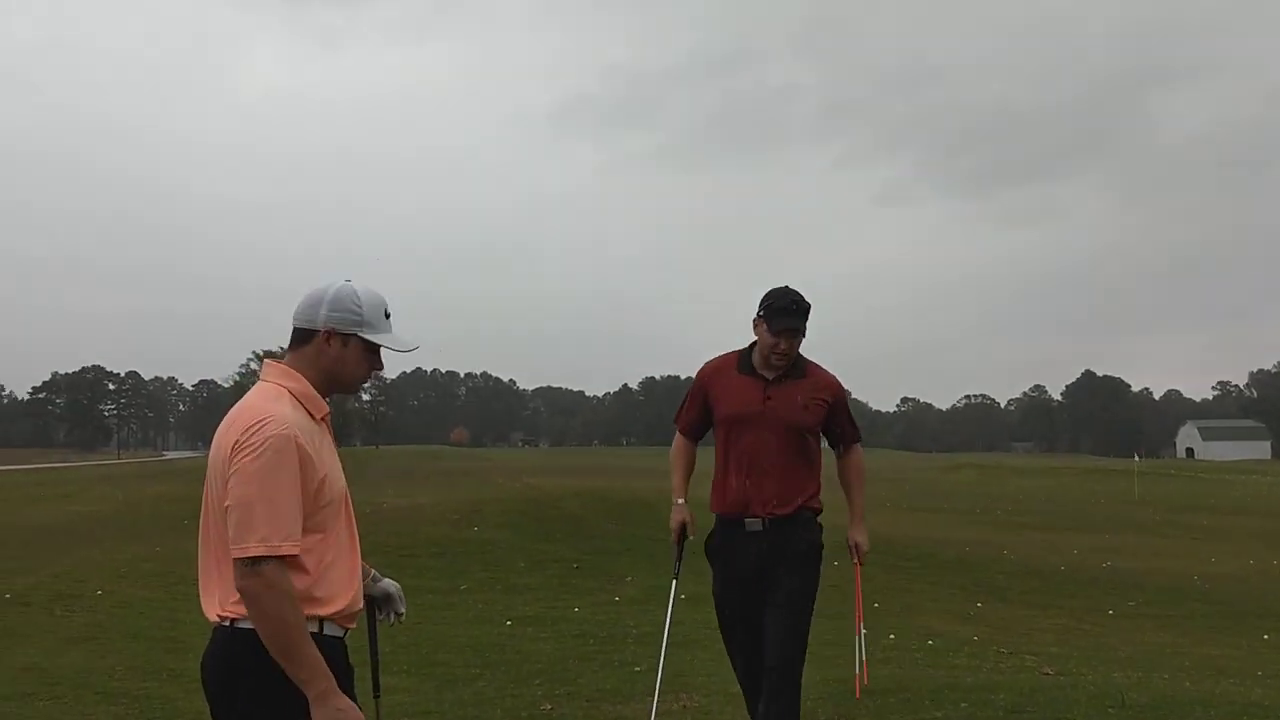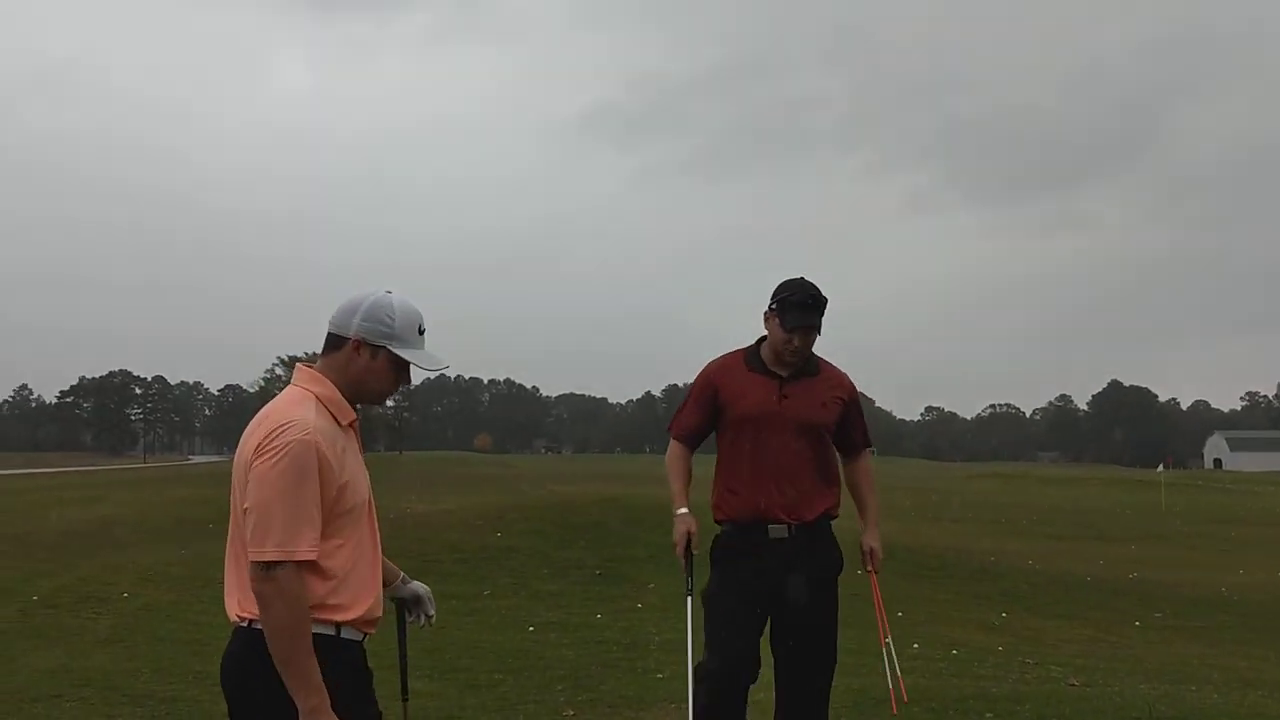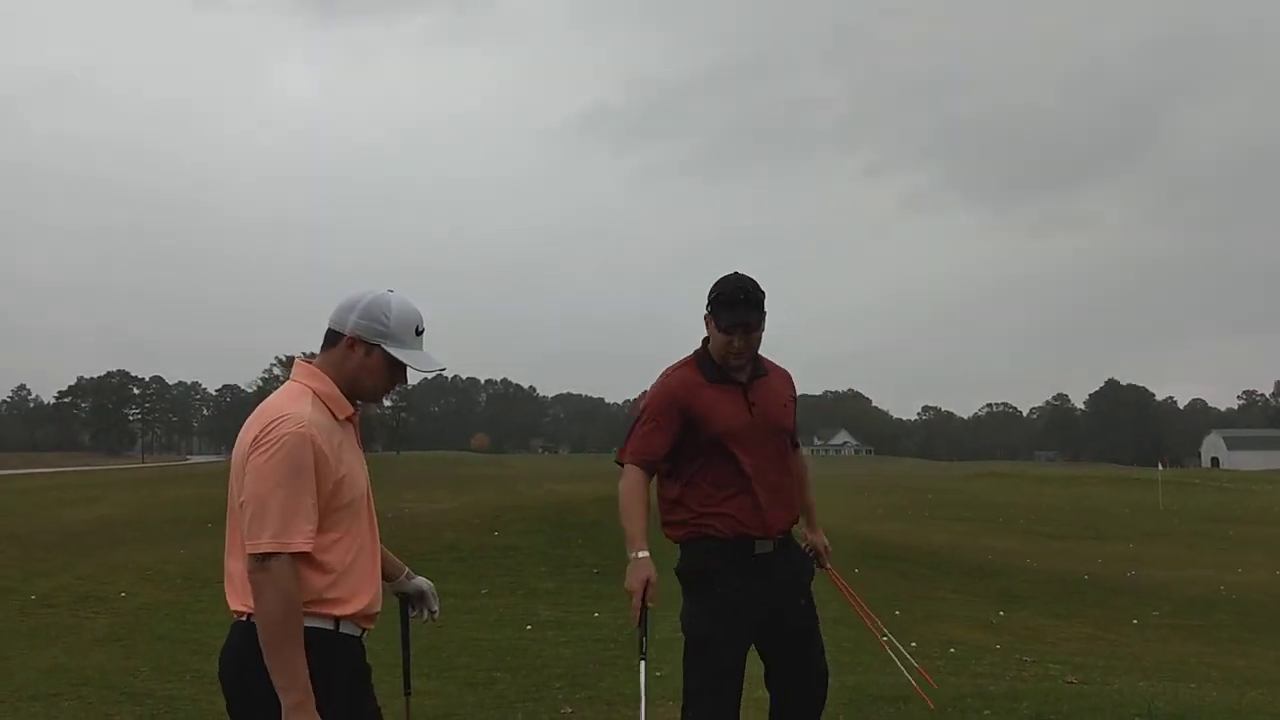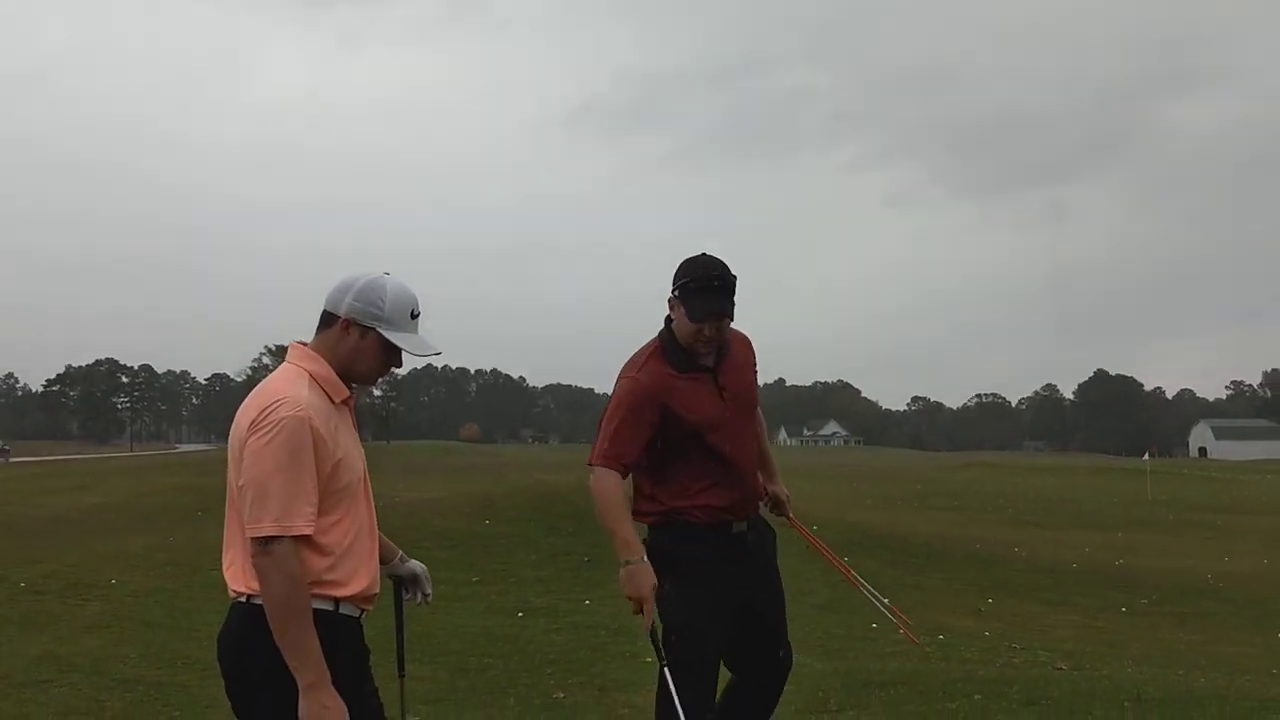
dt=0.4s
person 1, frame 1
left shoulder: (824, 386)
right shoulder: (714, 375)
left elbow: (849, 449)
right elbow: (685, 437)
left wrist: (857, 521)
right wrist: (679, 500)
left hip: (795, 539)
right hip: (733, 537)
left knee: (782, 659)
right knee: (749, 655)
person 1, frame 2
left shoulder: (837, 385)
right shoulder: (721, 375)
left elbow: (856, 455)
right elbow: (680, 444)
left wrist: (871, 526)
right wrist: (682, 510)
left hip: (812, 548)
right hip: (742, 545)
left knee: (807, 677)
right knee: (724, 672)
person 1, frame 3
left shoulder: (780, 381)
right shoulder: (676, 388)
right elbow: (635, 471)
left wrist: (813, 524)
right wrist: (640, 554)
left hip: (783, 558)
right hip: (716, 565)
person 1, frame 4
left shoulder: (741, 349)
right shoulder: (644, 380)
right elbow: (606, 472)
left wrist: (771, 477)
right wrist: (632, 561)
left hip: (749, 533)
right hip: (689, 549)
left knee: (770, 665)
person 2, frame 1
left shoulder: (296, 415)
right shoulder: (275, 426)
right elbow: (259, 573)
left wrist: (366, 578)
left hip: (300, 650)
right hip: (274, 663)
person 2, frame 2
left shoulder: (330, 422)
right shoulder: (298, 431)
right elbow: (274, 578)
left wrist: (395, 580)
left hip: (323, 654)
right hip: (292, 664)
person 2, frame 3
left shoulder: (333, 418)
right shoulder: (294, 426)
right elbow: (270, 568)
left wrist: (399, 575)
left hip: (328, 651)
right hip: (290, 661)
person 2, frame 4
left shoulder: (329, 401)
right shoulder: (291, 409)
right elbow: (273, 551)
left wrist: (393, 558)
left hip: (328, 631)
right hip: (287, 641)
